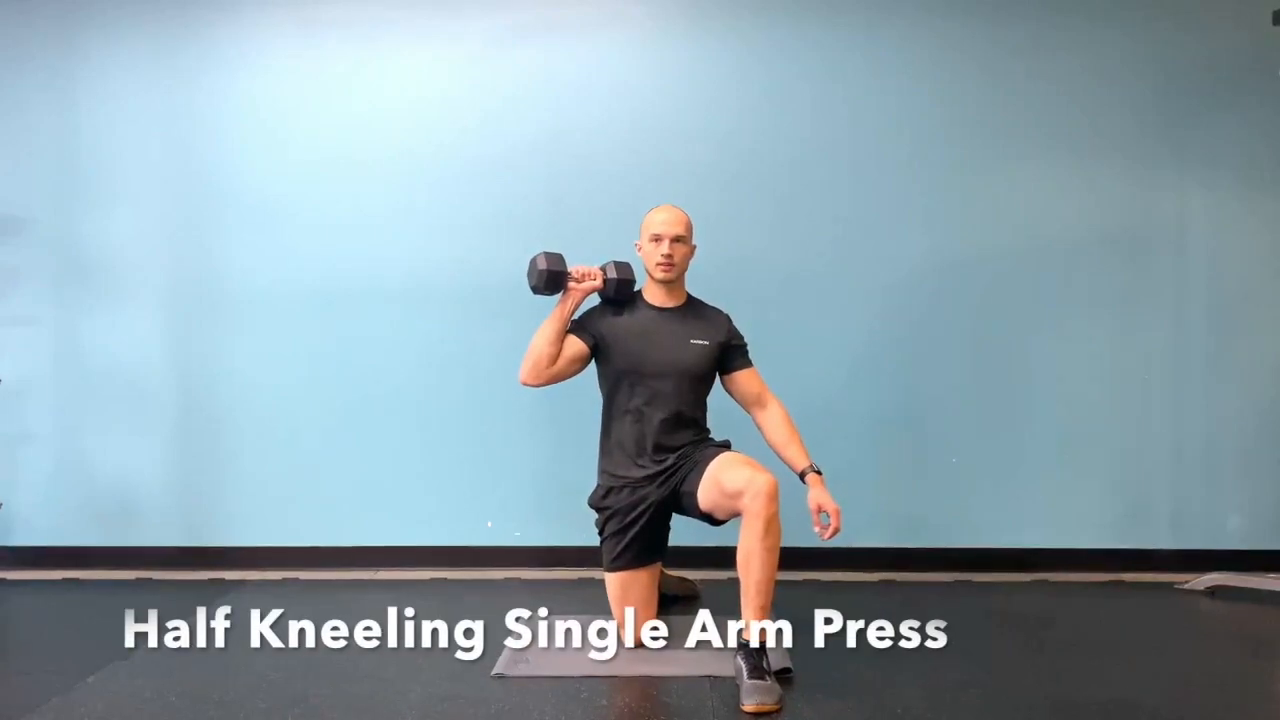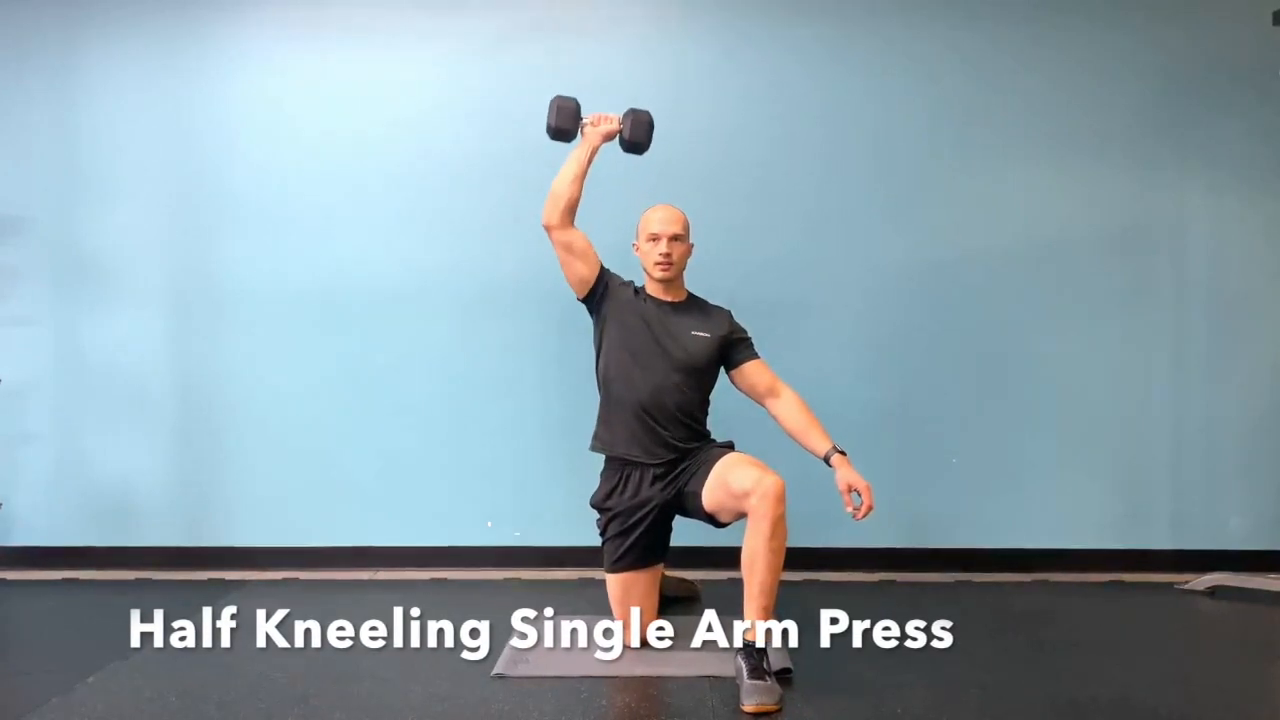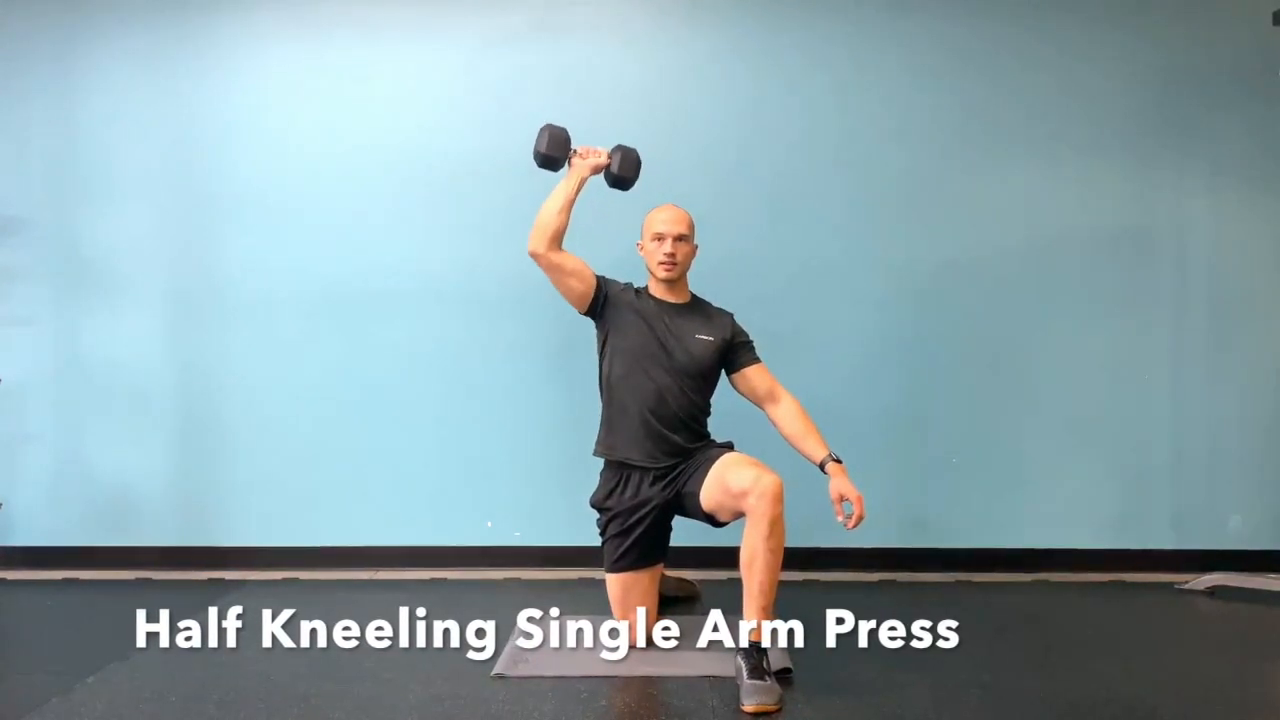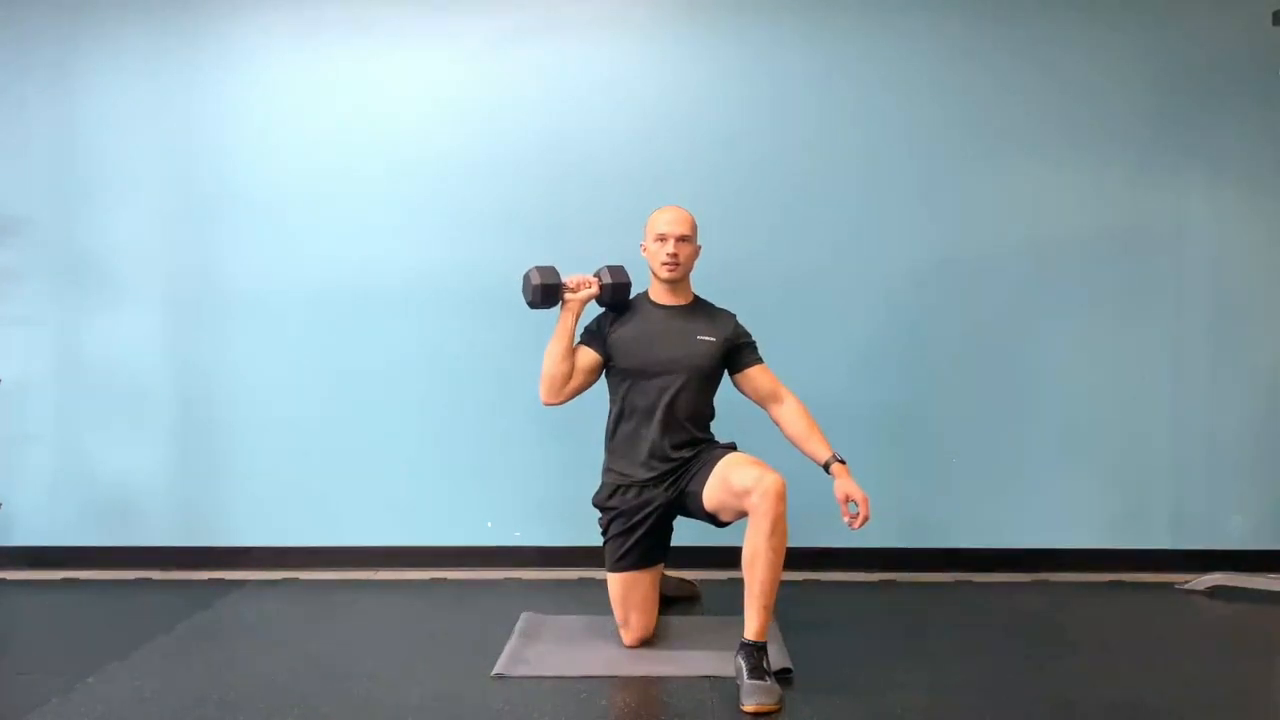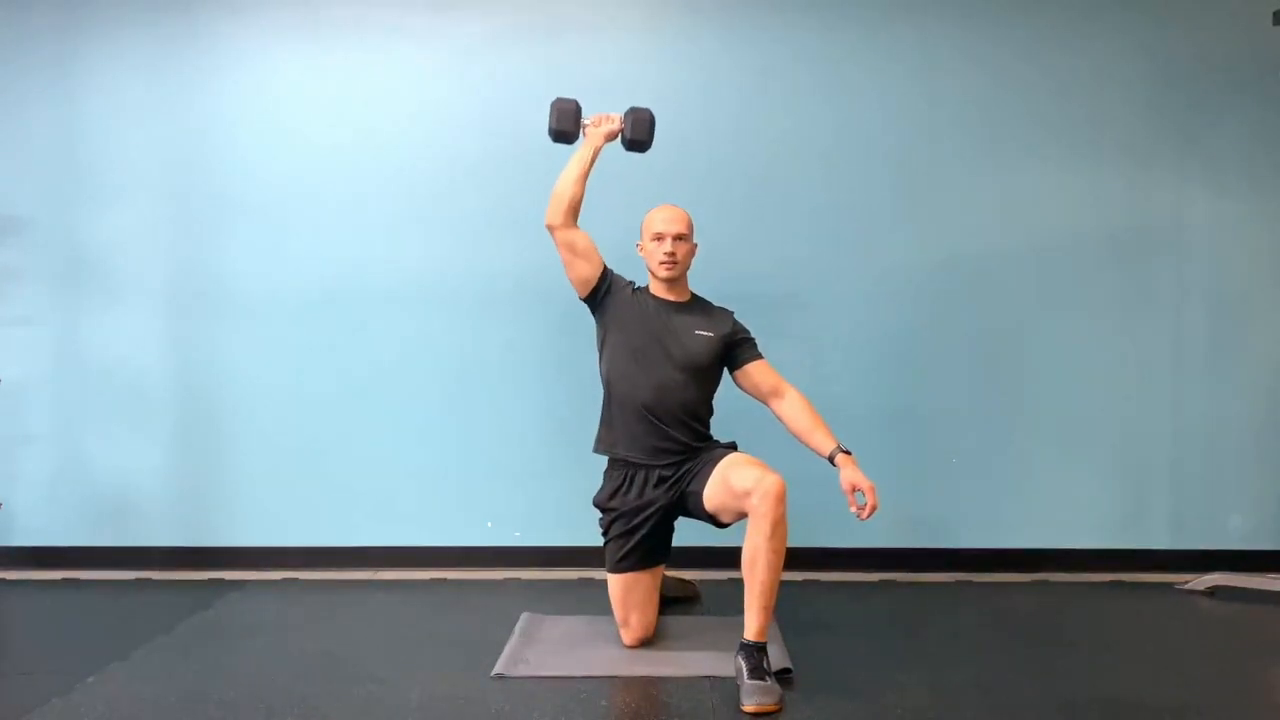
dt=1s
person 1, frame 1
left shoulder: (716, 326)
right shoulder: (606, 318)
left elbow: (763, 405)
right elbow: (533, 374)
left wrist: (812, 478)
right wrist: (568, 301)
left hip: (692, 461)
right hip: (626, 481)
left knee: (760, 487)
right knee: (634, 637)
left ankle: (752, 650)
right ankle: (655, 579)
person 1, frame 2
left shoulder: (717, 322)
right shoulder: (611, 299)
left elbow: (774, 394)
right elbow: (556, 222)
left wrist: (836, 459)
right wrist: (590, 144)
left hip: (695, 463)
right hip: (629, 478)
left knee: (768, 489)
right knee: (635, 636)
left ankle: (753, 650)
right ankle: (660, 578)
person 1, frame 3
left shoulder: (719, 325)
right shoulder: (614, 304)
left elbow: (775, 398)
right elbow: (542, 248)
left wrist: (832, 465)
right wrist: (579, 175)
left hip: (694, 465)
right hip: (628, 479)
left knee: (766, 487)
right knee: (633, 634)
left ankle: (752, 650)
right ankle: (657, 578)
person 1, frame 4
left shoulder: (722, 326)
right shoulder: (614, 321)
left elbow: (778, 400)
right elbow: (553, 392)
left wrist: (835, 466)
right wrist: (569, 312)
left hip: (697, 464)
right hip: (631, 482)
left knee: (768, 487)
right knee: (634, 636)
left ankle: (753, 651)
right ankle: (652, 578)
person 1, frame 5
left shoulder: (720, 324)
right shoulder: (614, 299)
left elbow: (780, 395)
right elbow: (558, 221)
left wrist: (841, 459)
right wrist: (593, 143)
left hip: (697, 466)
right hip: (631, 479)
left knee: (768, 488)
right knee: (635, 636)
left ankle: (752, 651)
right ankle: (656, 573)
